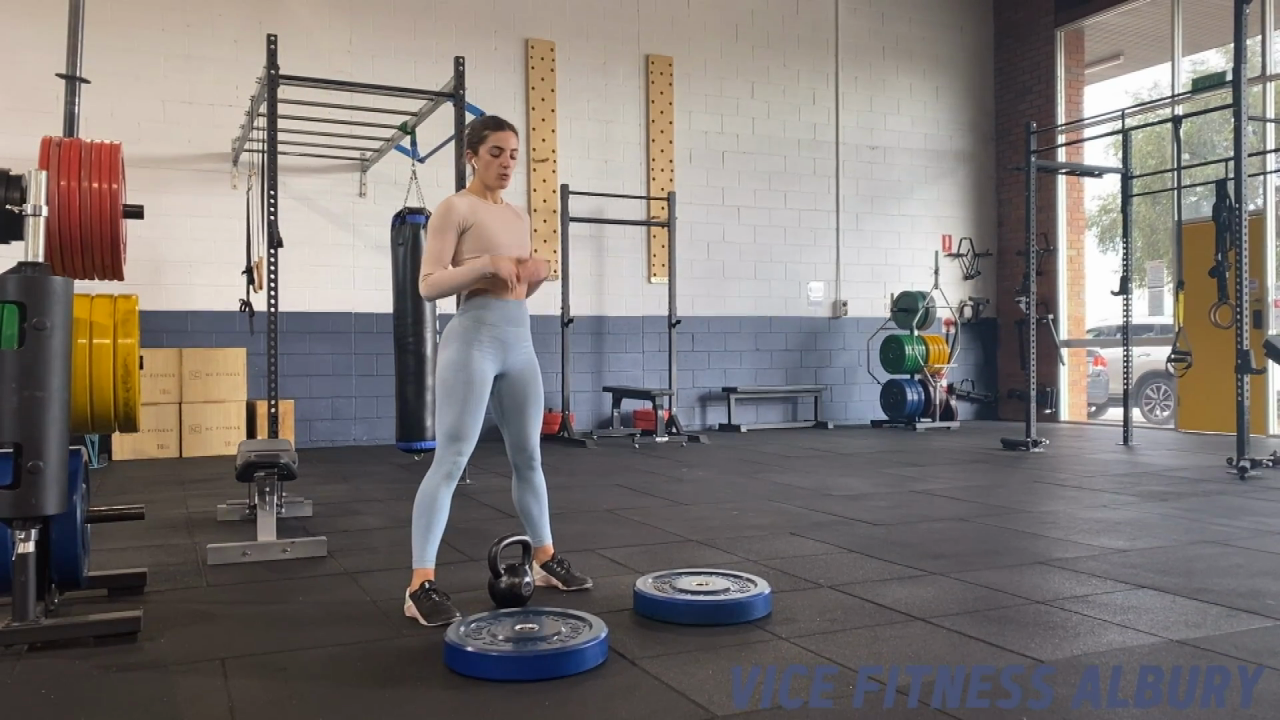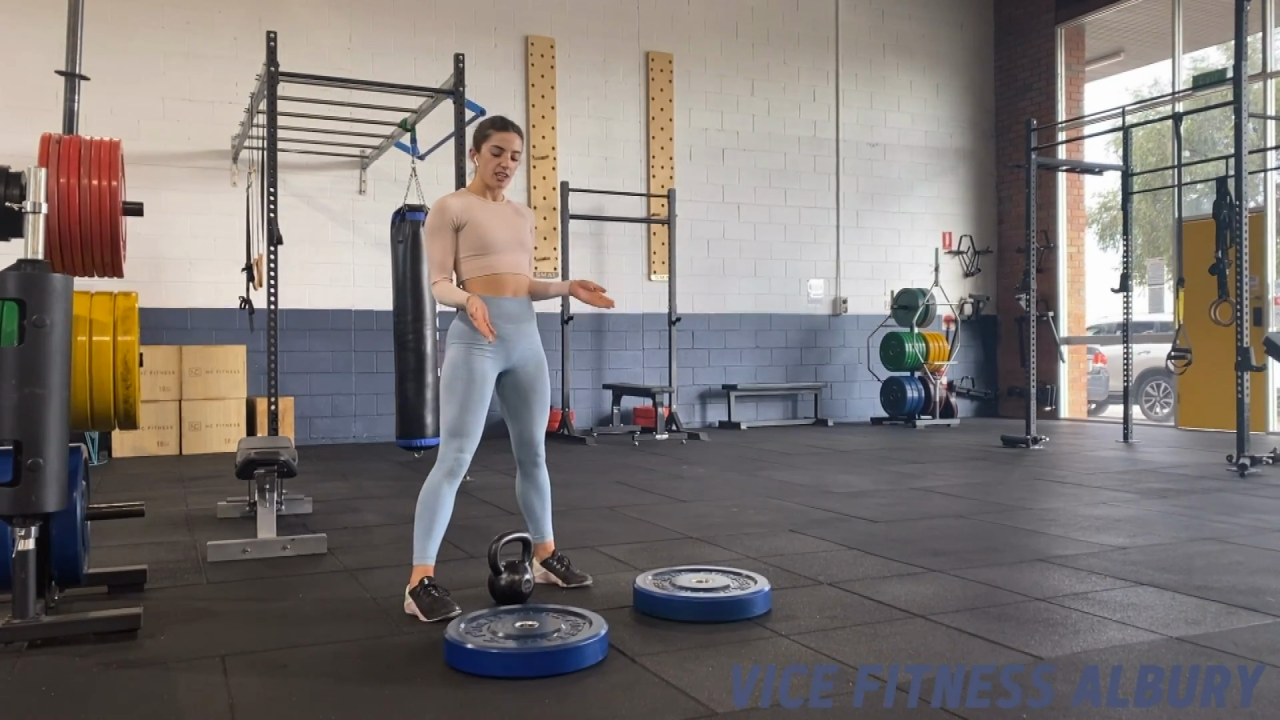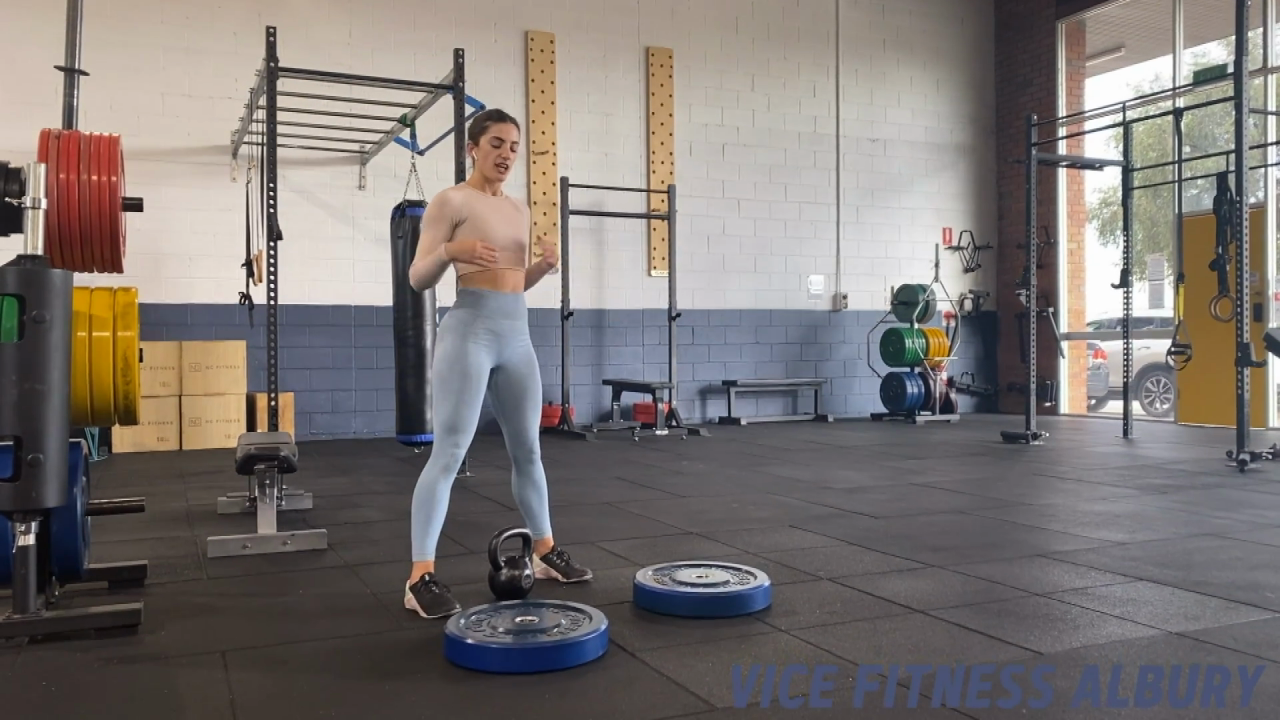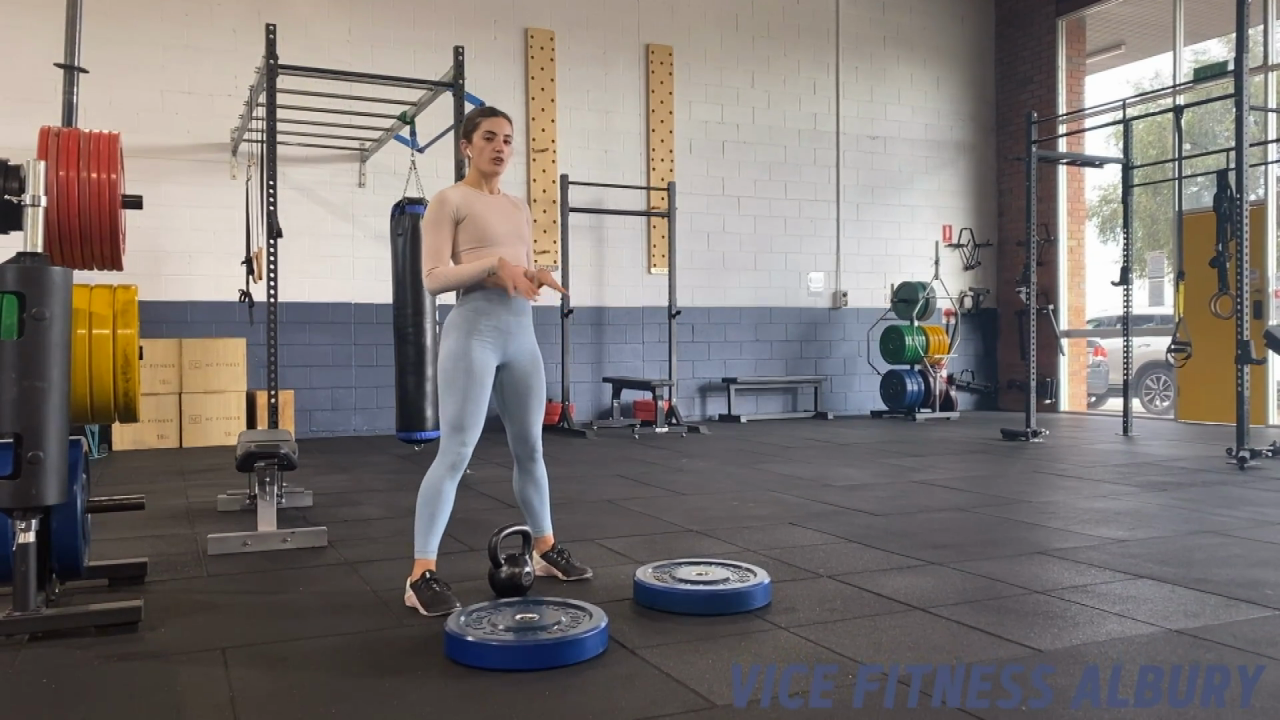
dt=0.5s
person 1, frame 1
left shoulder: (518, 216)
right shoulder: (455, 208)
right elbow: (429, 286)
left wrist: (538, 275)
right wrist: (480, 270)
left hip: (519, 340)
right hip: (473, 337)
left knee: (527, 456)
right knee: (451, 460)
left ankle: (545, 558)
right ankle: (421, 584)
person 1, frame 2
left shoulder: (523, 214)
right shoulder: (450, 208)
right elbow: (439, 283)
left wrist: (567, 287)
right wrist: (468, 298)
left hip: (526, 338)
right hip: (475, 339)
left knee: (532, 453)
right knee: (455, 458)
left ankle: (546, 555)
right ankle: (421, 580)
person 1, frame 3
left shoulder: (519, 209)
right shoulder: (450, 201)
right elbow: (417, 276)
left wrist: (542, 263)
right wrist: (449, 251)
left hip: (516, 333)
right hip: (468, 330)
left knee: (527, 449)
right knee: (449, 454)
left ankle: (545, 551)
right ankle: (421, 576)
person 1, frame 4
left shoulder: (518, 207)
right shoulder: (449, 200)
right elbow: (433, 278)
left wrist: (536, 274)
right wrist: (492, 264)
left hip: (521, 331)
right hip: (473, 328)
left knee: (529, 448)
right knee: (456, 451)
left ankle: (545, 548)
right ankle: (422, 574)
